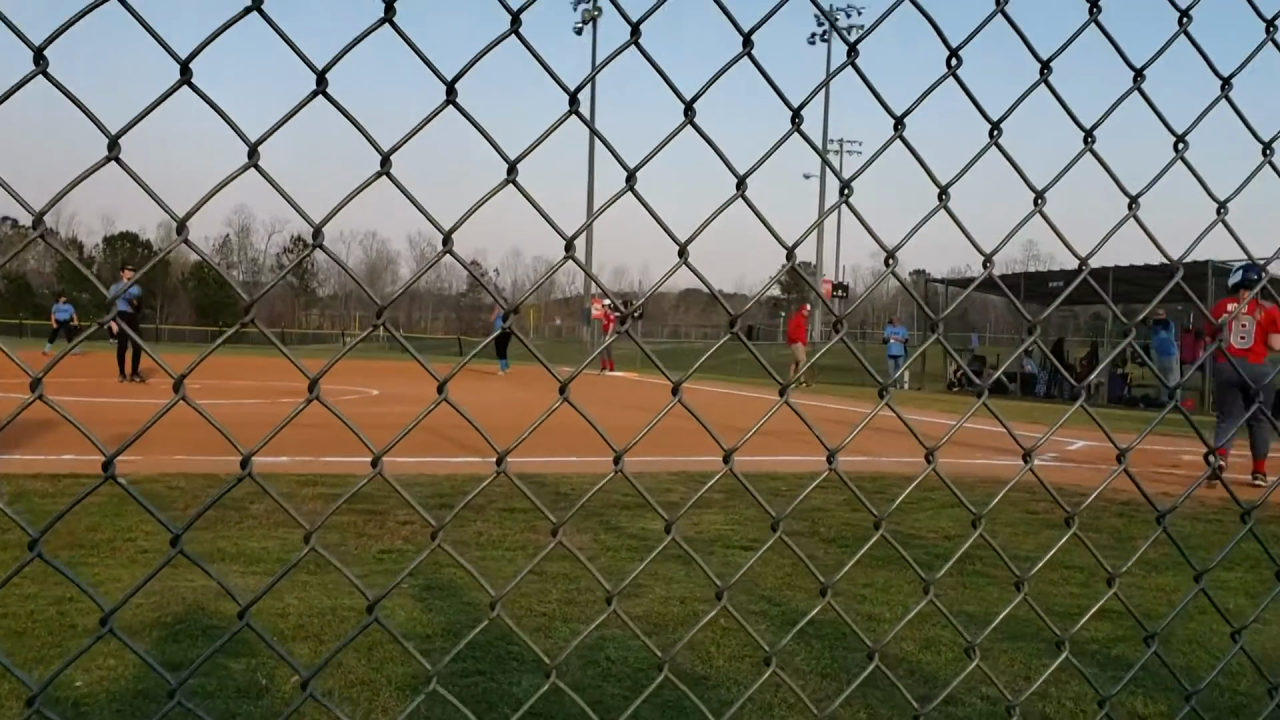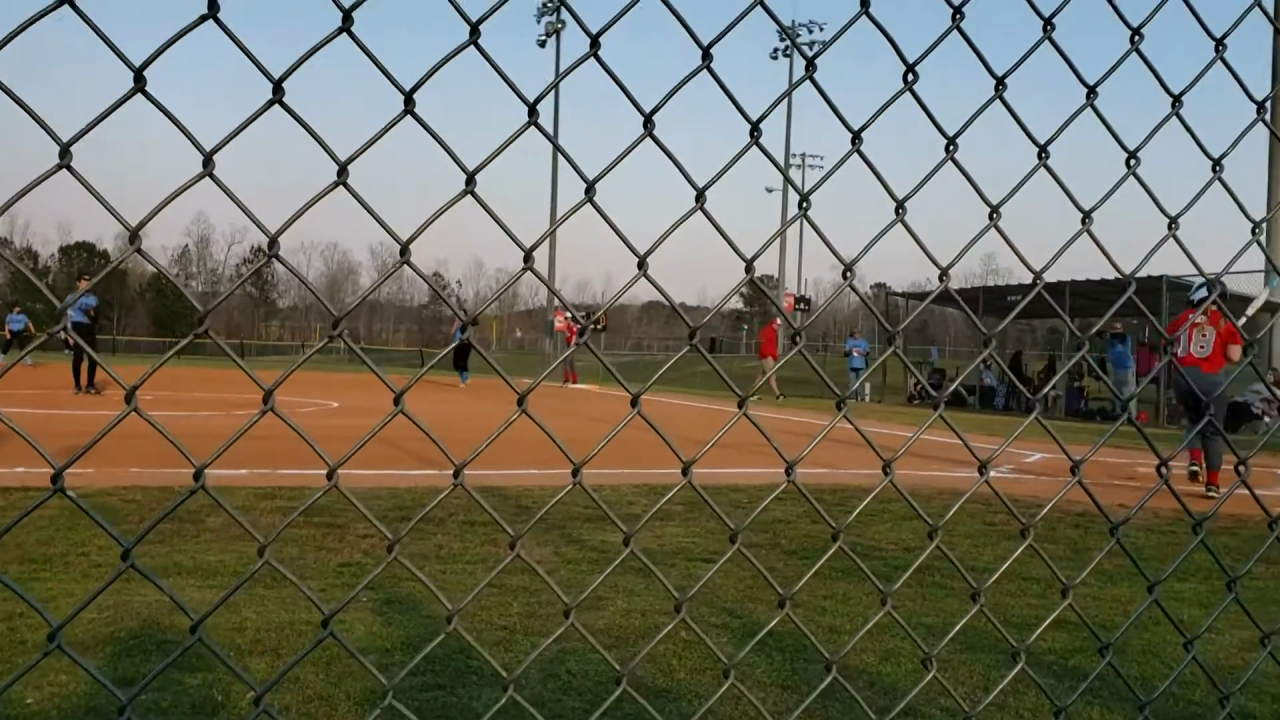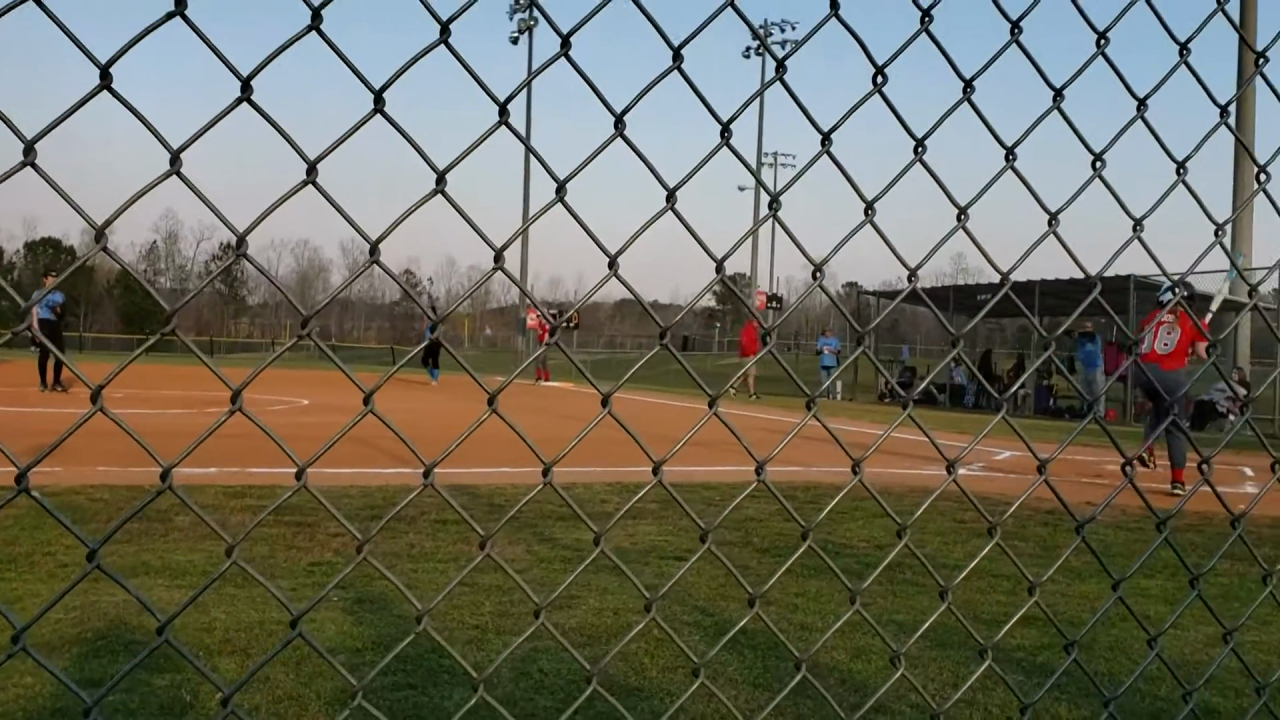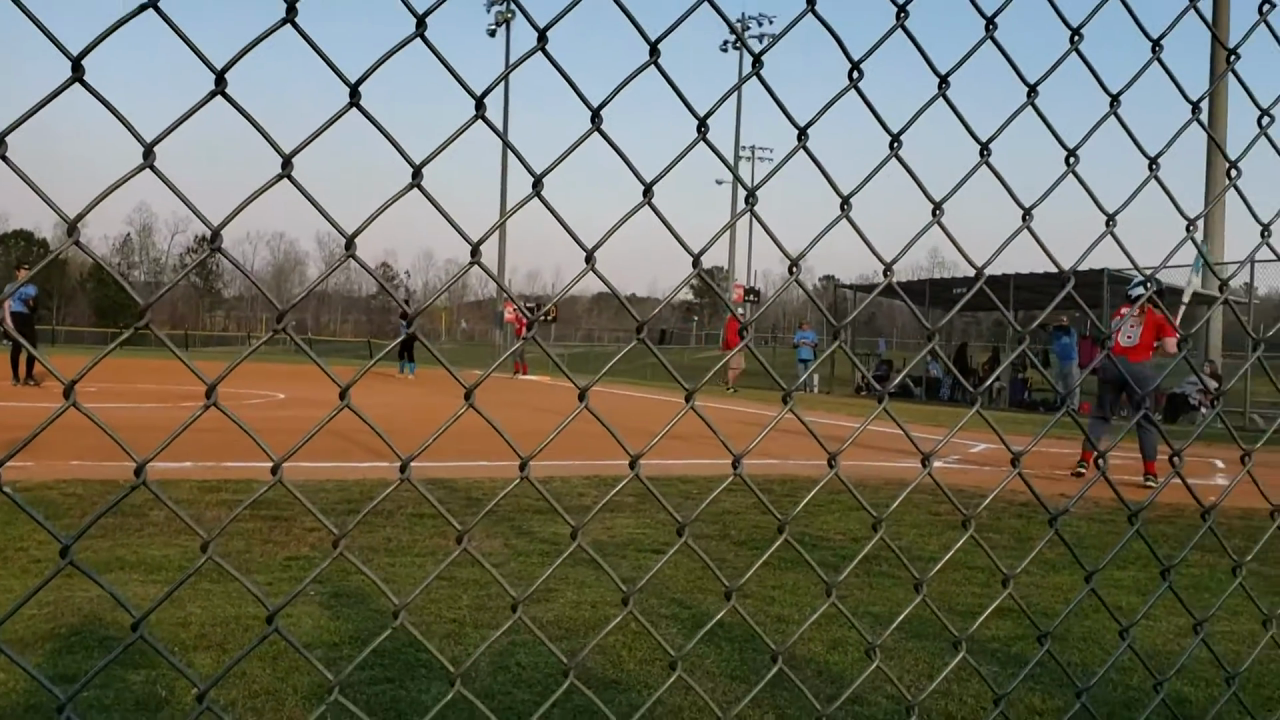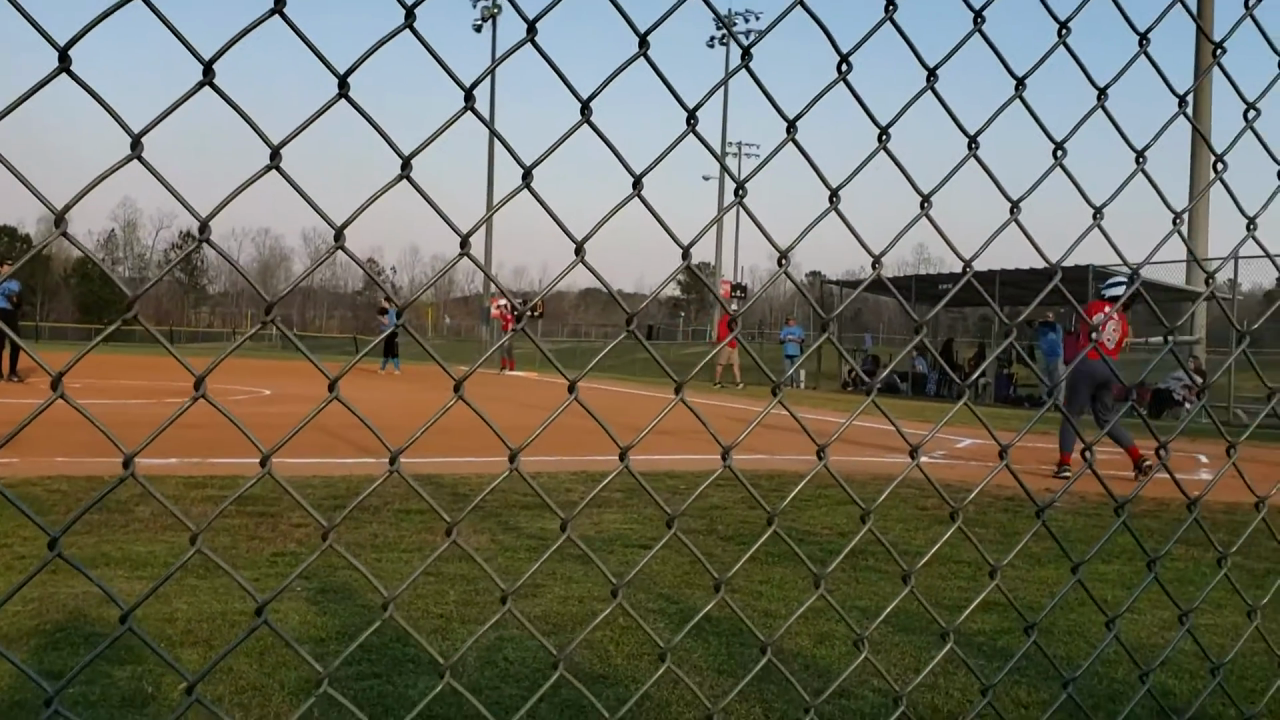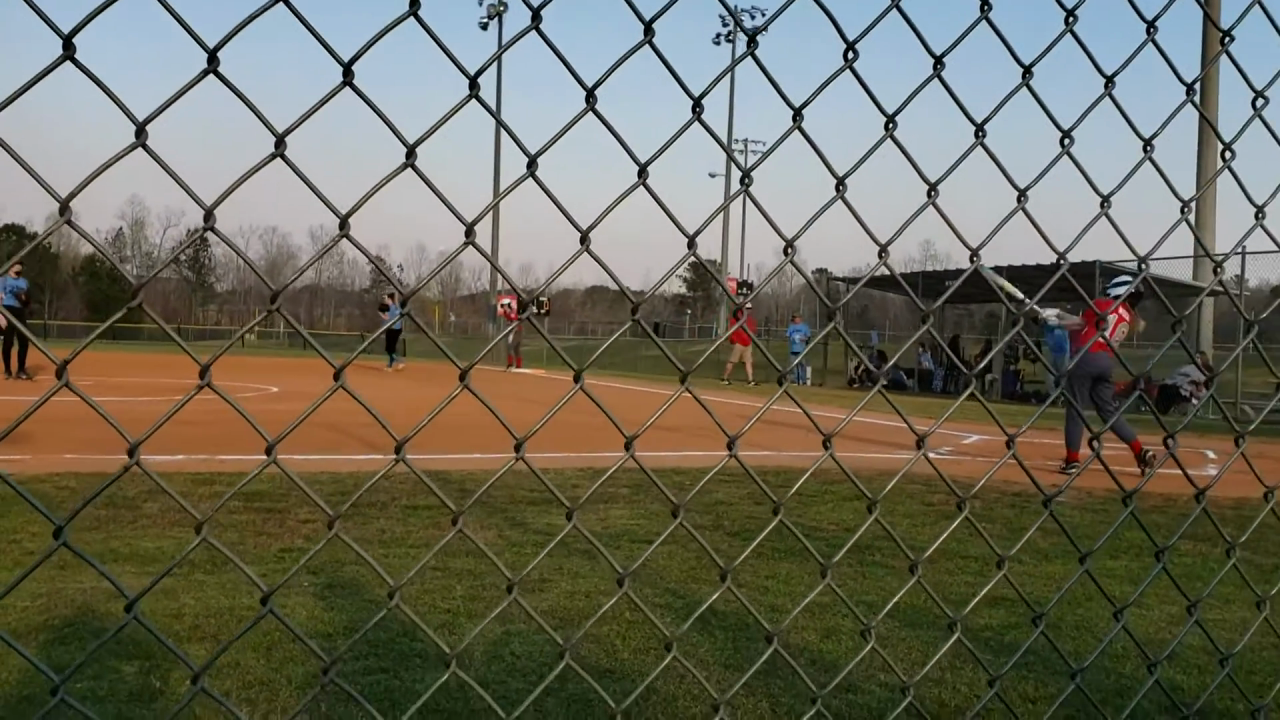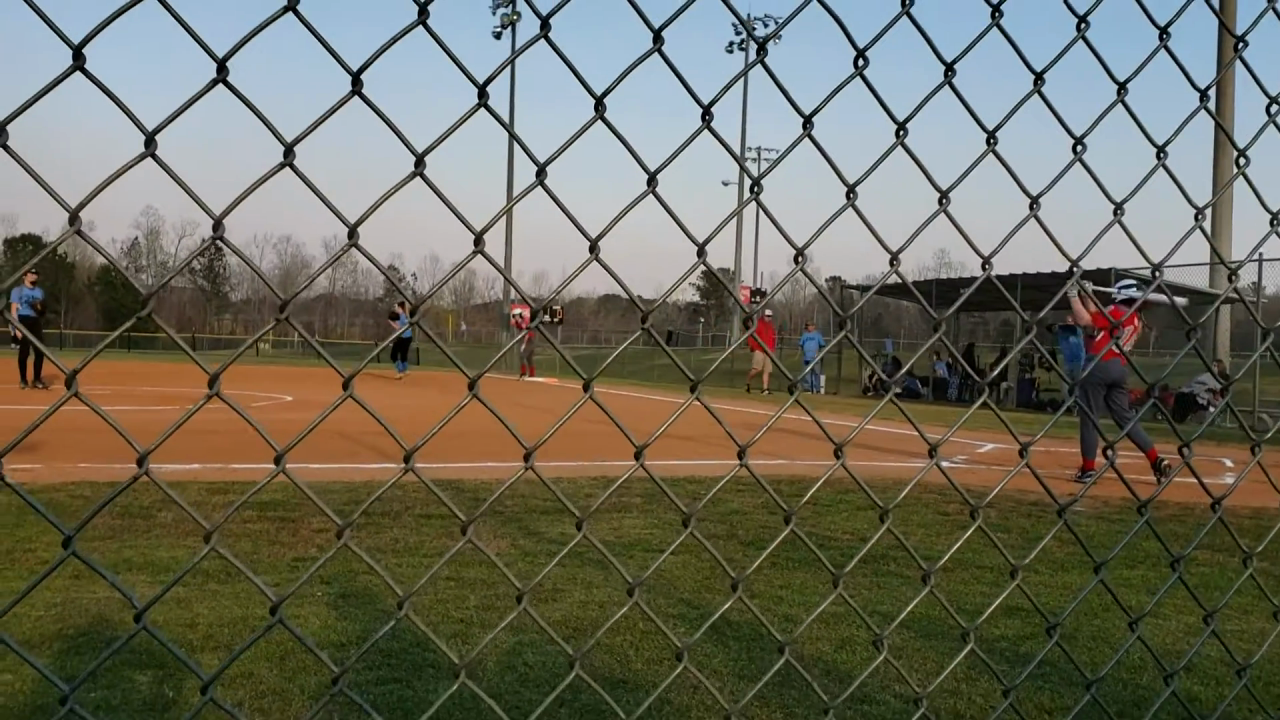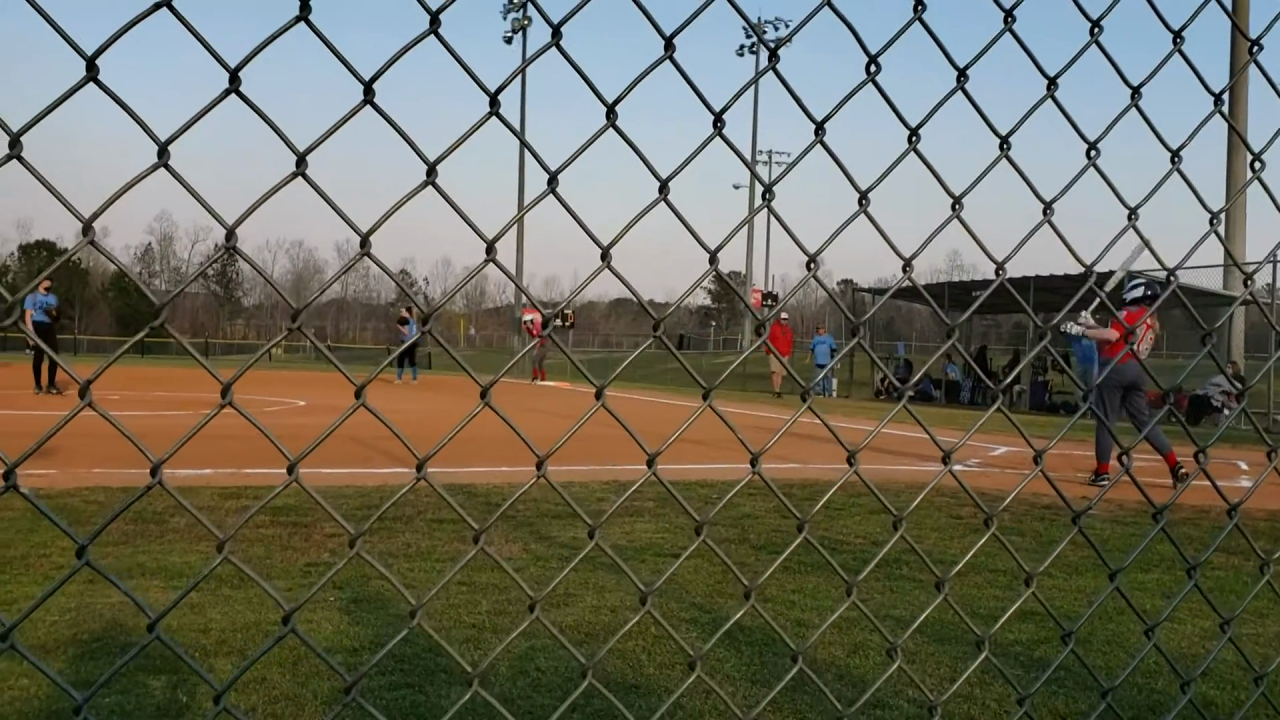
dt=0.2s
person 1, frame 1
left shoulder: (1220, 307)
left elbow: (1209, 339)
right wrist: (1257, 335)
left hip: (1225, 368)
right hip: (1257, 370)
left knee: (1226, 419)
right knee: (1259, 421)
left ankle: (1219, 459)
right ankle: (1259, 472)
person 1, frame 2
left shoulder: (1183, 318)
right shoulder: (1227, 322)
right elbow: (1234, 357)
right wrist: (1217, 348)
left hip: (1182, 377)
right hip: (1211, 379)
left knee: (1194, 421)
right knee: (1213, 431)
left ankle: (1194, 461)
right ankle: (1212, 484)
person 1, frame 3
left shoulder: (1151, 317)
right shoulder: (1193, 322)
left elbow: (1138, 346)
right elbow: (1203, 354)
right wrist: (1189, 345)
left hip: (1145, 372)
right hip: (1172, 376)
left knee: (1159, 411)
right knee: (1175, 427)
left ankle: (1147, 450)
right ankle: (1177, 481)
person 1, frame 4
left shoulder: (1119, 312)
right shoulder: (1159, 317)
right elbow: (1171, 349)
right wrist: (1172, 333)
left hip: (1110, 365)
right hip: (1138, 369)
left knee: (1101, 415)
right knee: (1145, 420)
left ankle: (1084, 462)
right ankle: (1150, 473)
person 1, frame 5
left shoulder: (1093, 306)
right shoulder: (1124, 322)
left elbow: (1083, 332)
left hip: (1086, 365)
right hip: (1107, 369)
left knee: (1071, 415)
right knee: (1106, 419)
left ankle: (1064, 465)
right ankle: (1139, 460)
person 1, frame 6
left shoulder: (1105, 305)
right shoulder: (1129, 318)
left elbow: (1081, 323)
left wrist: (1057, 317)
right wrist: (1059, 317)
left hip: (1086, 359)
right hip: (1106, 363)
left knee: (1075, 409)
right knee: (1110, 411)
left ankle: (1072, 461)
right ankle: (1141, 452)
person 1, frame 7
left shoulder: (1118, 311)
right shoulder: (1136, 319)
left elbow: (1084, 320)
right elbow: (1098, 316)
left wrist: (1073, 296)
right wrist: (1085, 295)
left hip: (1099, 366)
right hip: (1119, 369)
left knee: (1089, 417)
right knee: (1126, 418)
left ankle: (1088, 469)
right ankle: (1156, 460)
person 1, frame 8
left shoulder: (1130, 313)
right shoulder: (1152, 320)
left elbow: (1111, 336)
left wrist: (1081, 330)
right wrist: (1091, 322)
left hip: (1115, 369)
right hip: (1137, 371)
left knee: (1105, 420)
right knee: (1145, 420)
left ankle: (1102, 472)
right ankle: (1175, 465)
